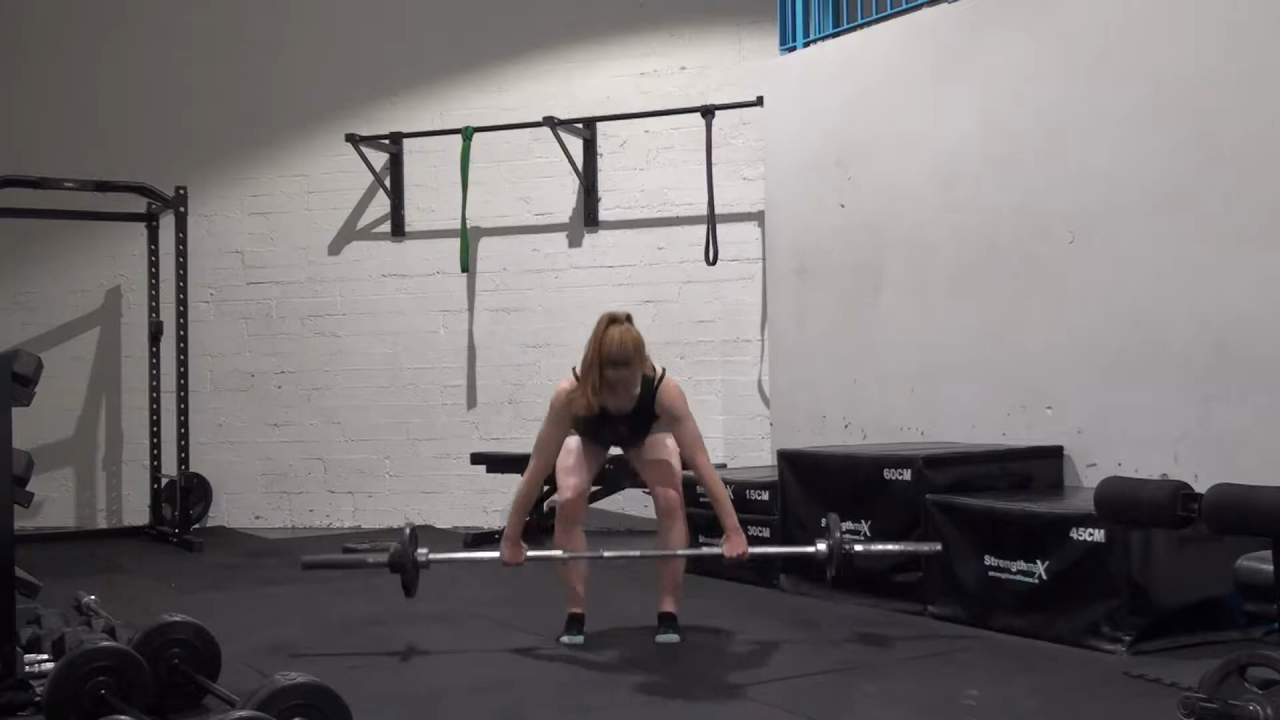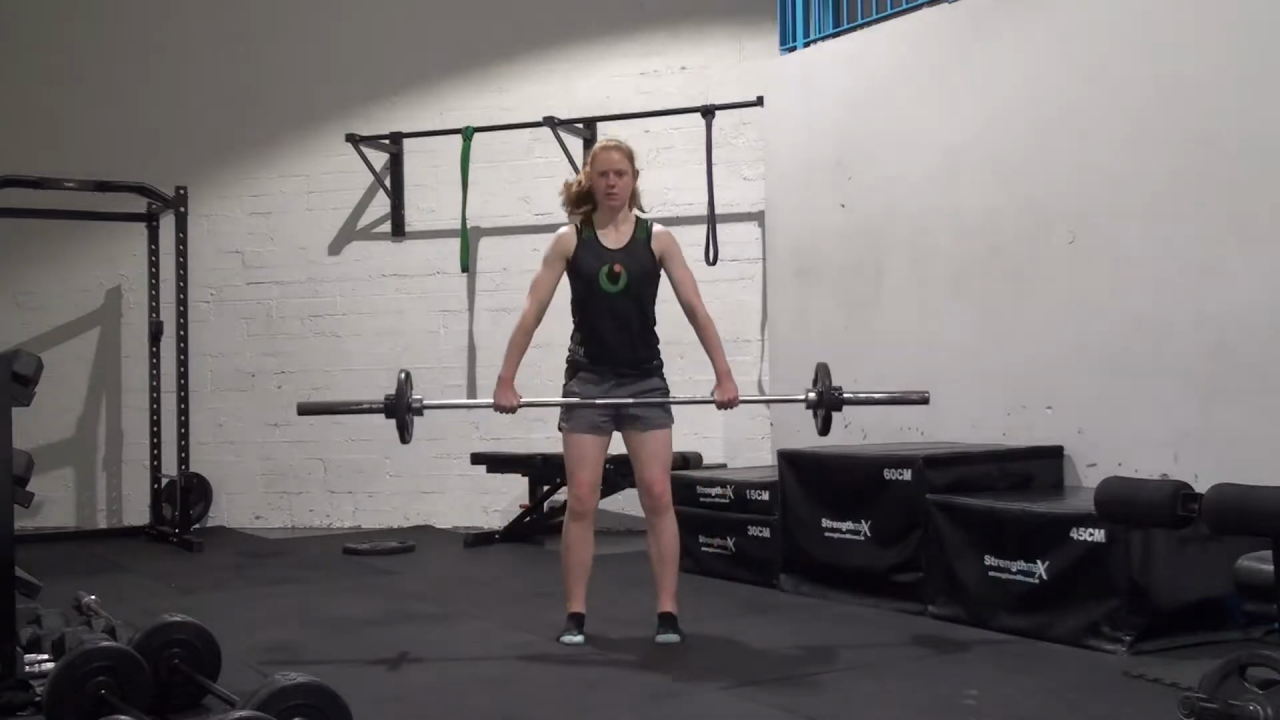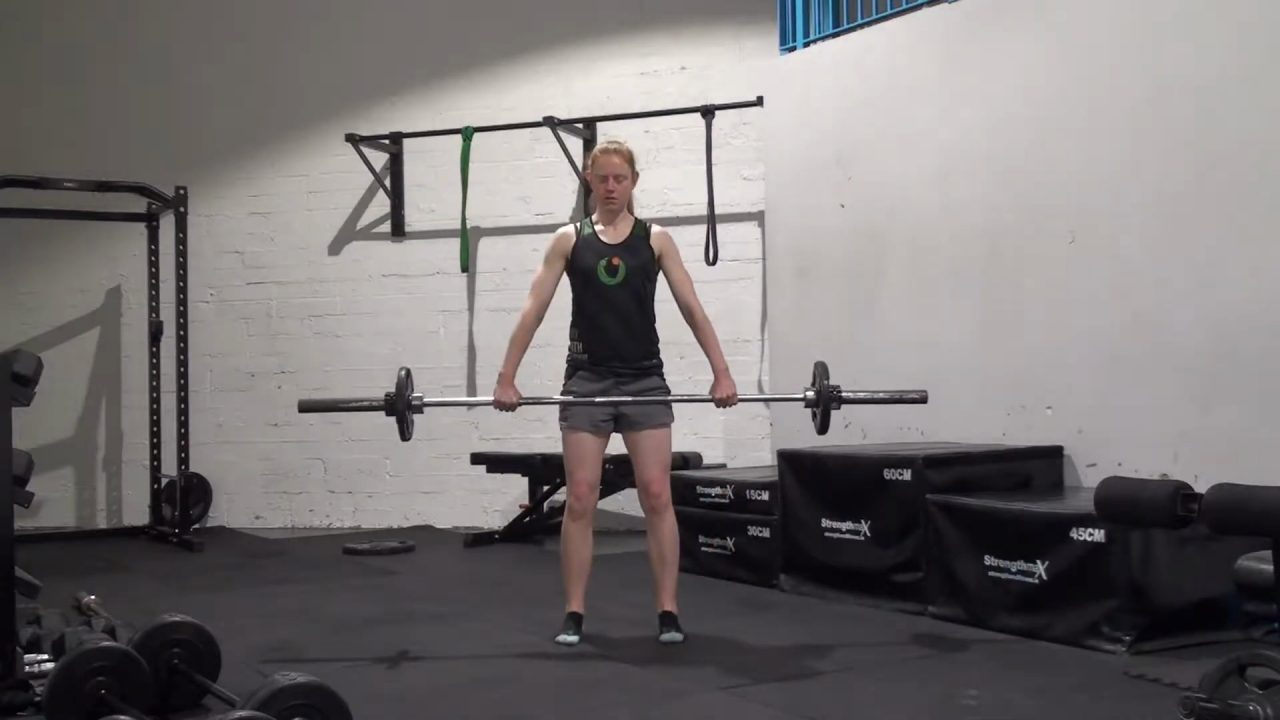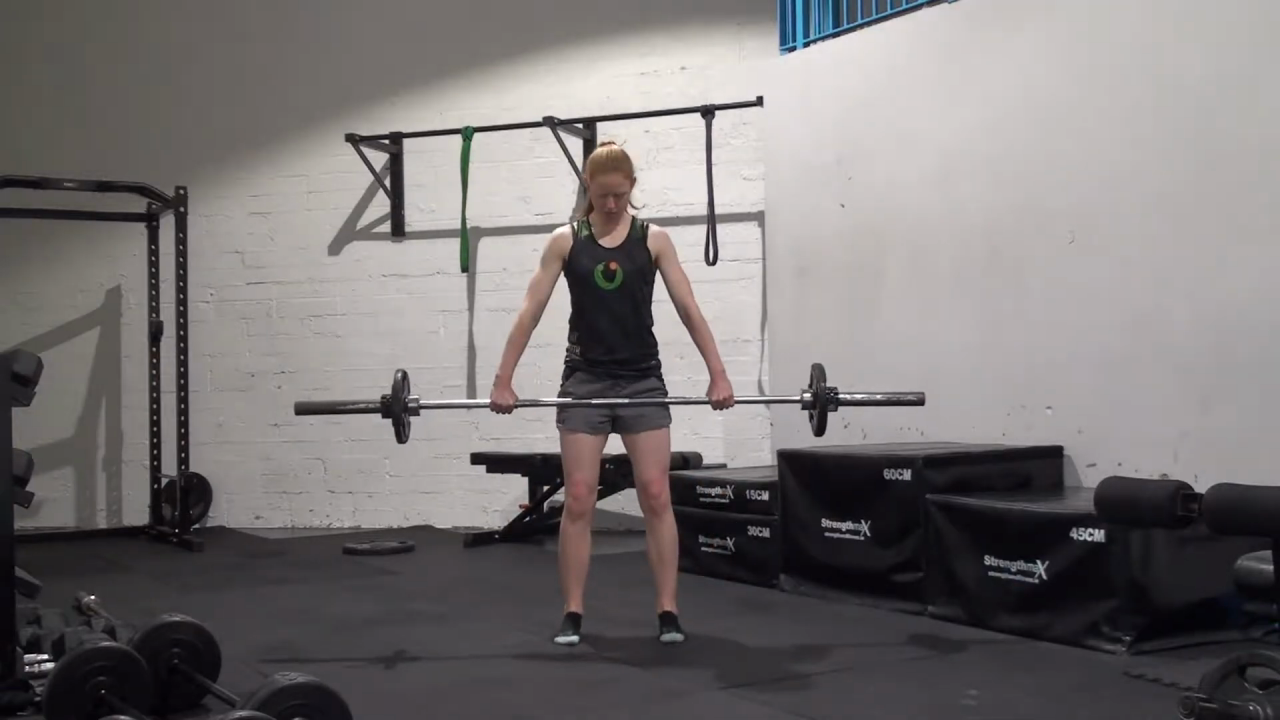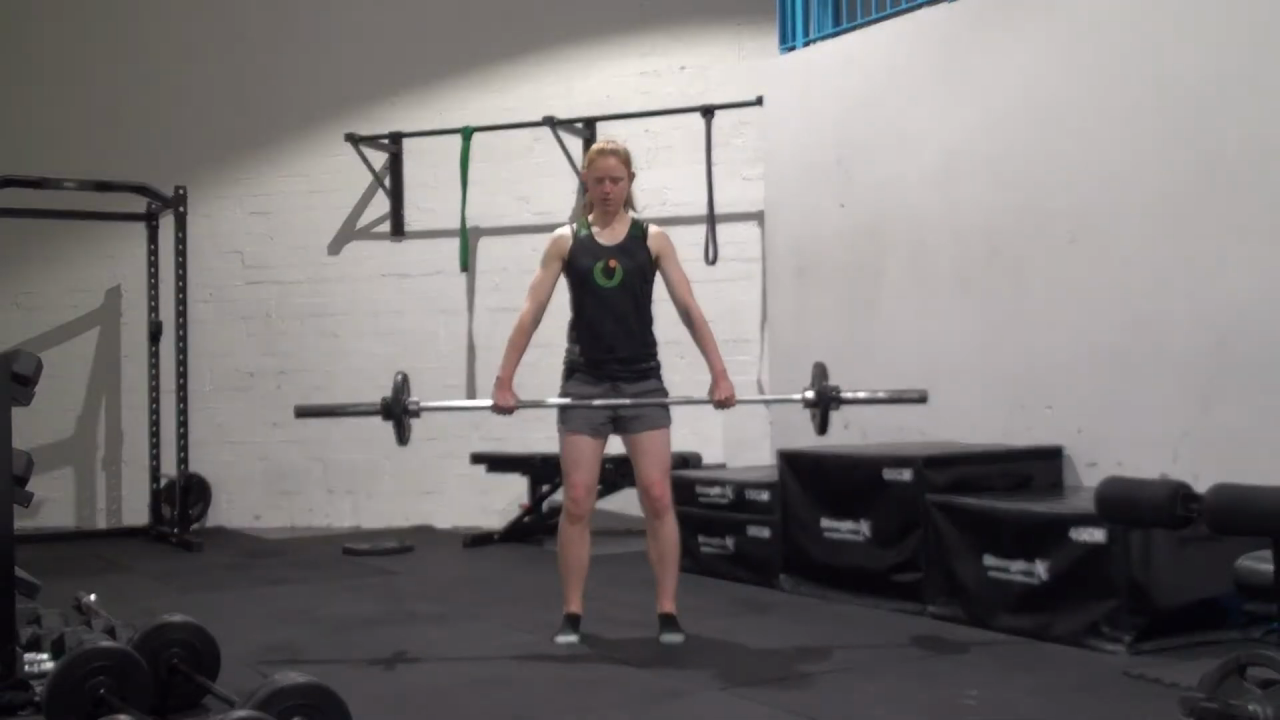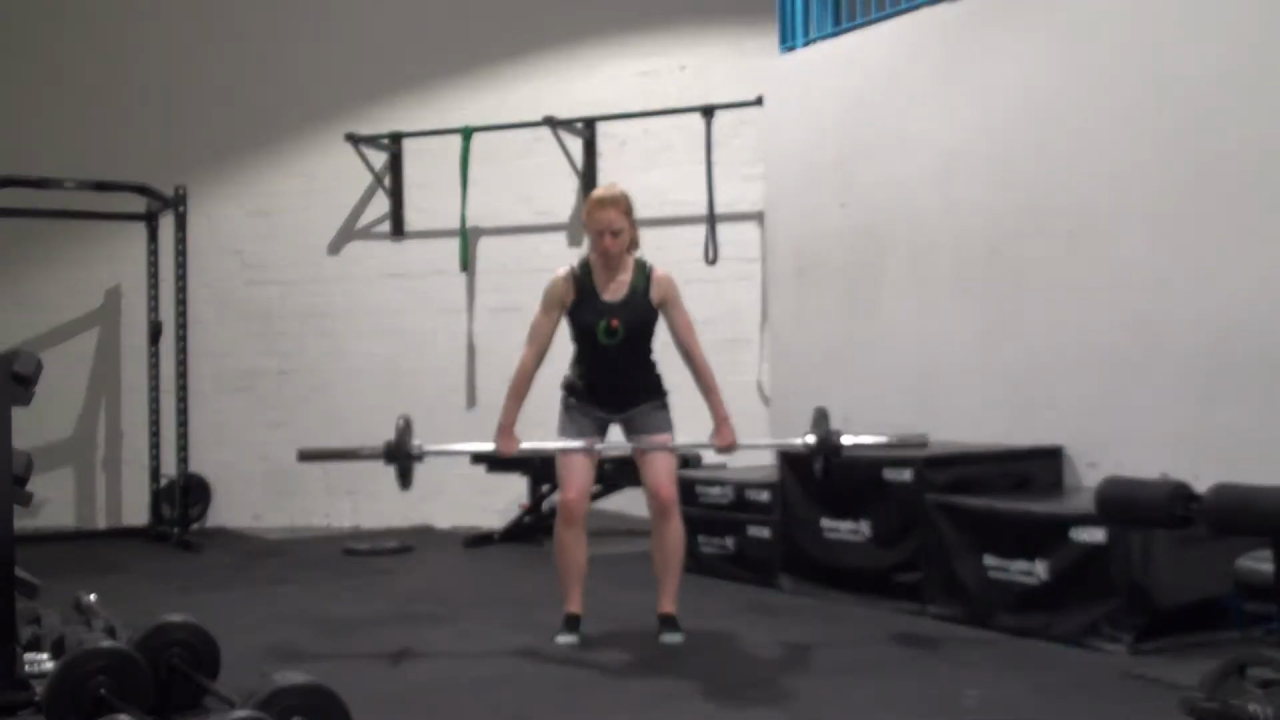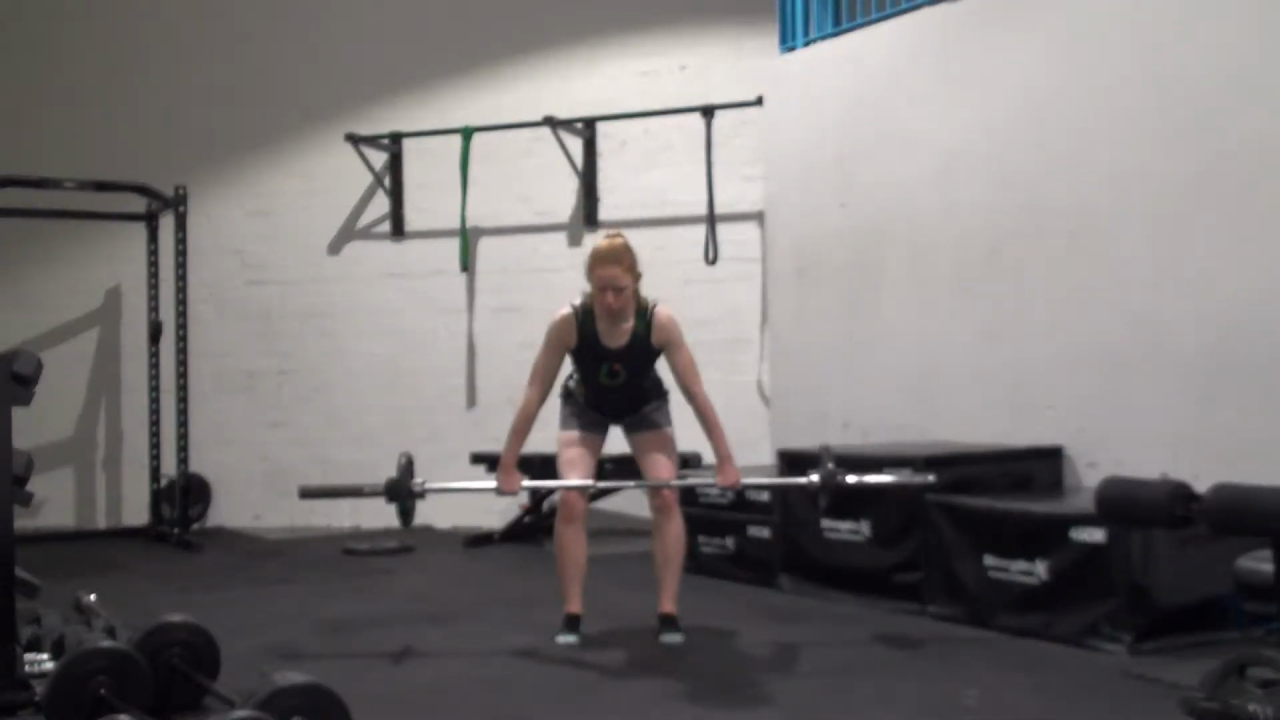
dt=0.7s
person 1, frame 1
left shoulder: (664, 389)
right shoulder: (571, 392)
left elbow: (701, 464)
right elbow: (537, 469)
left wrist: (734, 530)
right wrist: (511, 538)
left hip: (648, 428)
right hip: (587, 430)
left knee: (670, 499)
right knee: (569, 501)
left ankle: (668, 612)
right ankle: (575, 613)
person 1, frame 2
left shoulder: (658, 238)
right shoulder: (569, 239)
left elbow: (695, 308)
right elbow: (532, 311)
left wrist: (724, 375)
right wrist: (506, 379)
left hip: (645, 380)
right hip: (587, 380)
left knee: (658, 497)
right knee: (581, 500)
left ankle: (668, 612)
right ankle: (575, 615)
person 1, frame 3
left shoulder: (656, 238)
right shoulder: (569, 238)
left elbow: (692, 308)
right elbow: (534, 309)
left wrist: (721, 371)
right wrist: (506, 376)
left hip: (644, 378)
right hip: (587, 378)
left knee: (657, 496)
right knee: (580, 499)
left ankle: (668, 611)
right ankle: (573, 613)
person 1, frame 4
left shoulder: (654, 239)
right shoulder: (566, 239)
left elbow: (689, 309)
right elbow: (530, 311)
left wrist: (718, 374)
right wrist: (503, 378)
left hip: (643, 381)
right hip: (584, 380)
left knee: (657, 497)
right knee: (579, 499)
left ankle: (668, 611)
right ankle: (572, 613)
person 1, frame 5
left shoulder: (653, 238)
right shoulder: (565, 240)
left elbow: (689, 308)
right elbow: (531, 312)
left wrist: (720, 373)
right wrist: (504, 379)
left hip: (642, 380)
right hip: (584, 381)
left knee: (658, 498)
right knee: (576, 501)
left ankle: (668, 612)
right ankle: (571, 614)
person 1, frame 6
left shoulder: (658, 283)
right shoulder: (565, 285)
left elbow: (693, 354)
right elbow: (532, 356)
left wrist: (721, 419)
right wrist: (507, 426)
left hip: (645, 403)
right hip: (585, 405)
left knee: (665, 497)
right knee: (571, 502)
left ankle: (668, 613)
right ankle: (571, 615)
person 1, frame 7
left shoulder: (660, 321)
right shoulder: (567, 323)
left elbow: (696, 393)
right elbow: (534, 395)
left wrist: (725, 460)
right wrist: (508, 464)
left hip: (644, 406)
right hip: (585, 407)
left knee: (667, 497)
right knee: (571, 501)
left ankle: (668, 613)
right ankle: (572, 615)
